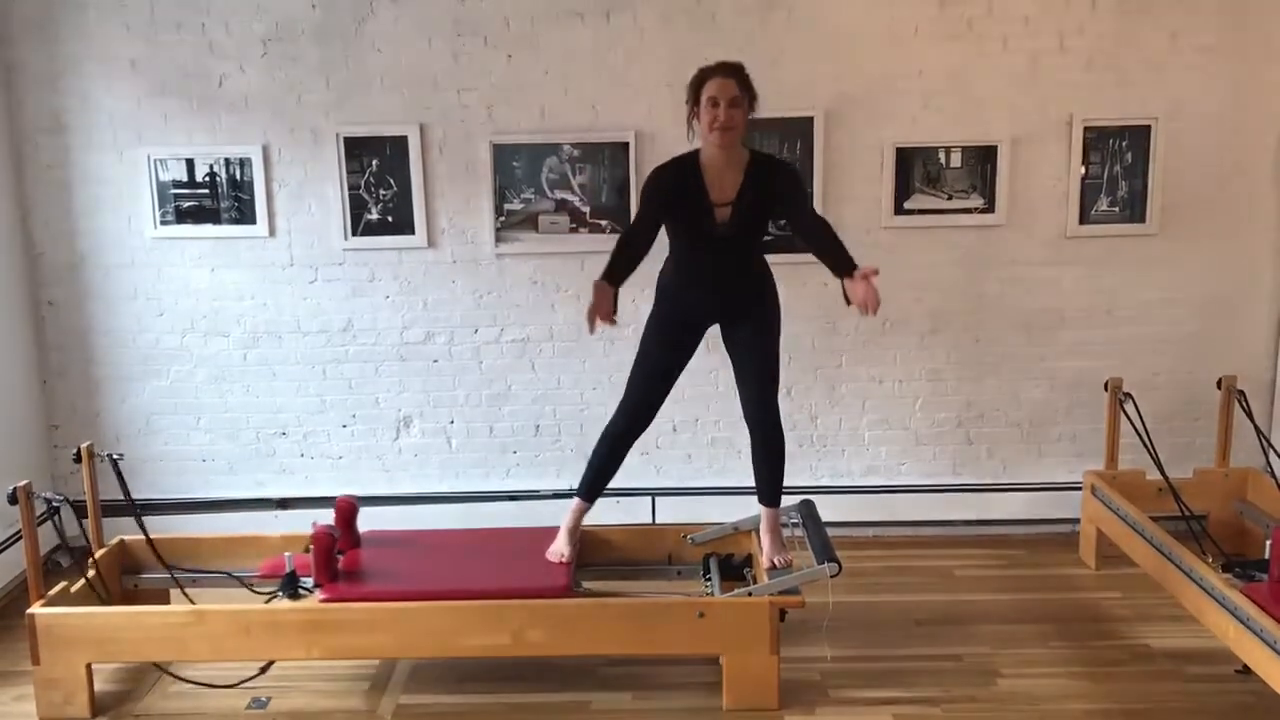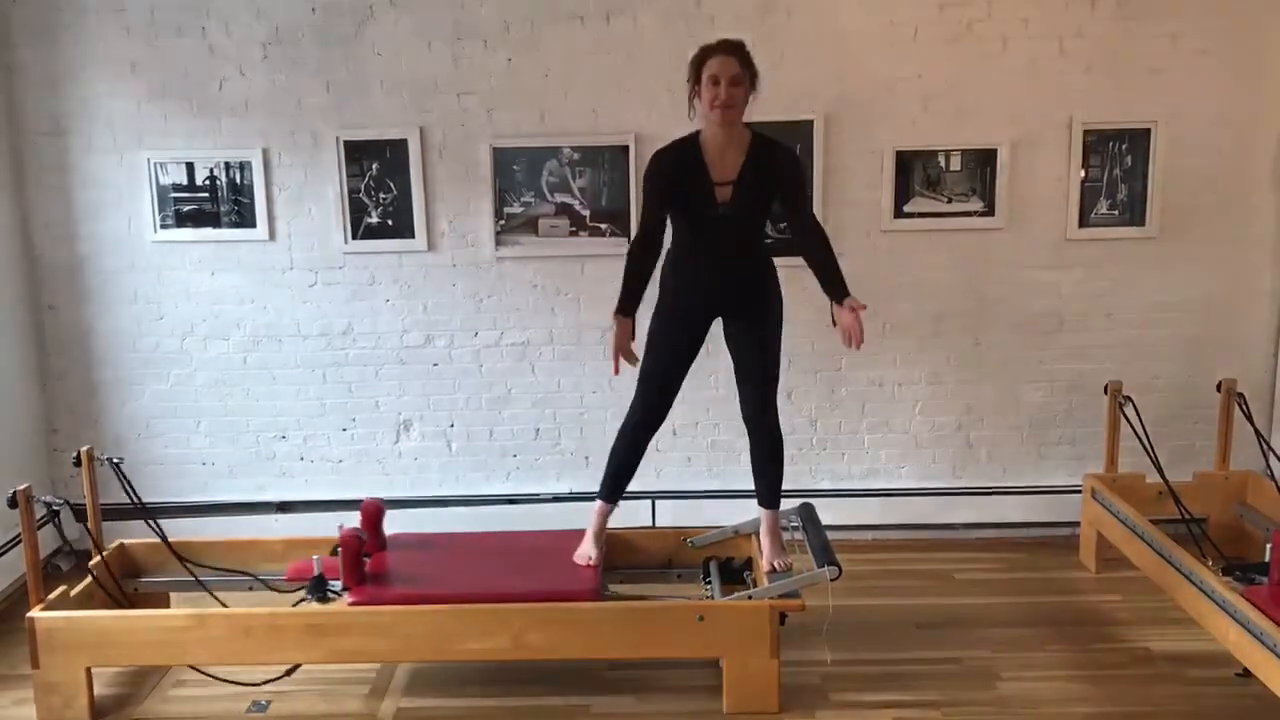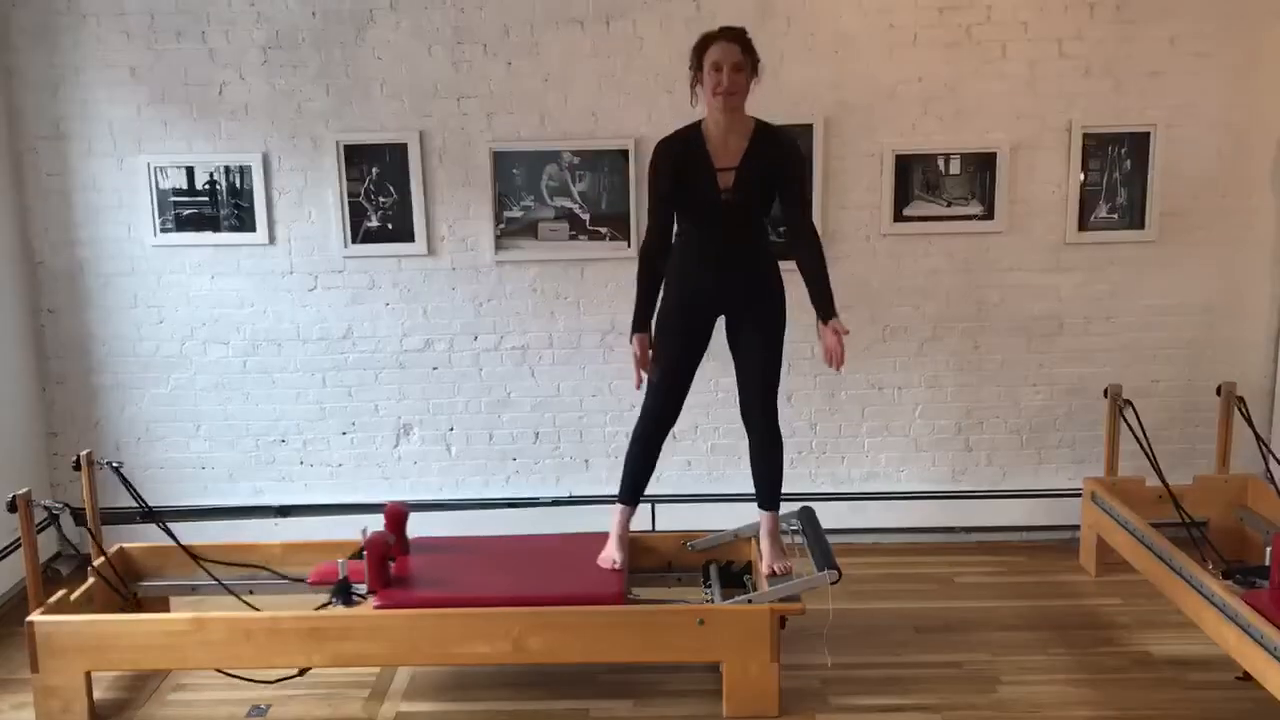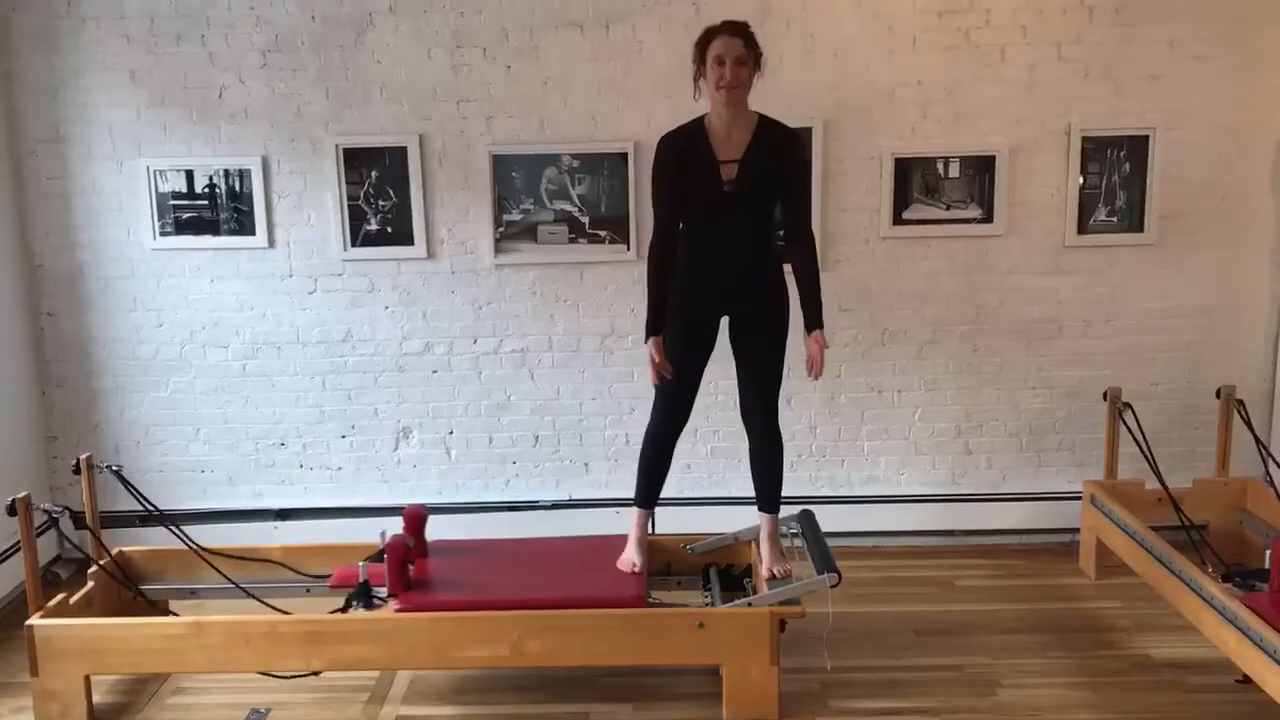
dt=0.2s
person 1, frame 1
left shoulder: (774, 176)
right shoulder: (669, 178)
left elbow: (810, 227)
right elbow: (639, 235)
left wrist: (850, 275)
right wrist: (608, 286)
left hip: (750, 303)
right hip: (680, 302)
left knee: (762, 413)
right knee: (635, 410)
left ankle: (770, 528)
right ankle: (573, 520)
person 1, frame 2
left shoulder: (776, 159)
right shoulder: (669, 162)
left elbow: (805, 229)
right elbow: (648, 238)
left wrist: (839, 298)
right wrist: (625, 314)
left hip: (753, 296)
right hip: (684, 295)
left knee: (761, 412)
right knee: (647, 410)
left ankle: (770, 531)
right ankle: (598, 523)
person 1, frame 3
left shoulder: (778, 148)
right shoulder: (673, 151)
left elbow: (801, 232)
right elbow: (656, 239)
left wrist: (825, 314)
right wrist: (642, 326)
left hip: (756, 293)
right hip: (688, 291)
left knee: (760, 413)
right knee: (658, 411)
left ankle: (769, 534)
right ankle: (620, 527)
person 1, frame 4
left shoulder: (782, 144)
right shoulder: (676, 147)
left elbow: (799, 235)
right elbow: (663, 239)
left wrist: (813, 322)
right wrist: (654, 327)
left hip: (759, 294)
right hip: (692, 293)
left knee: (761, 416)
right knee: (668, 414)
left ankle: (769, 536)
right ankle: (639, 531)
